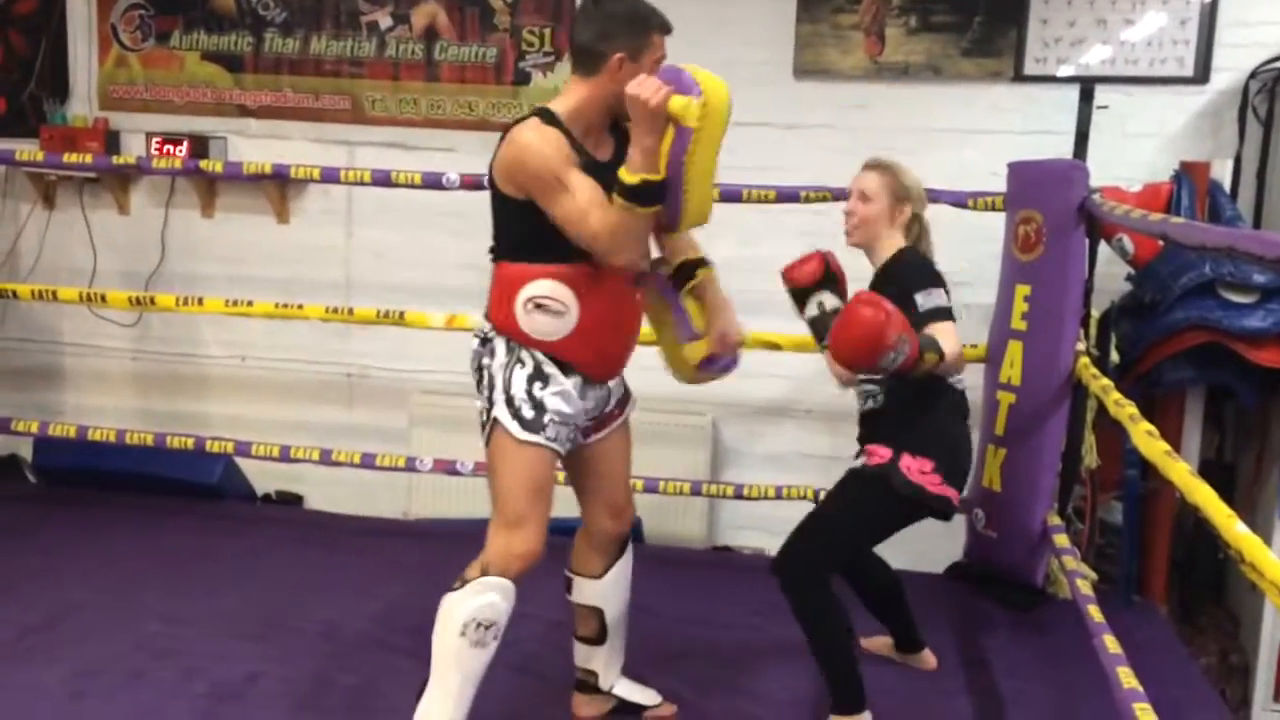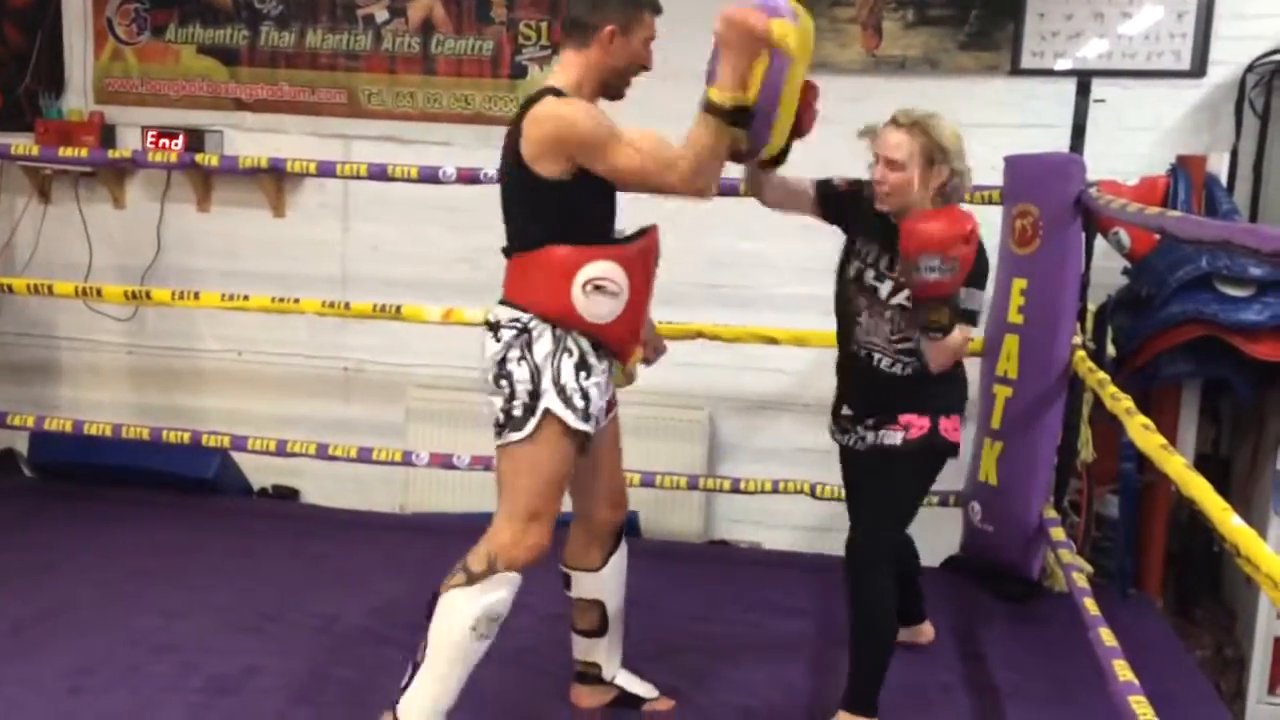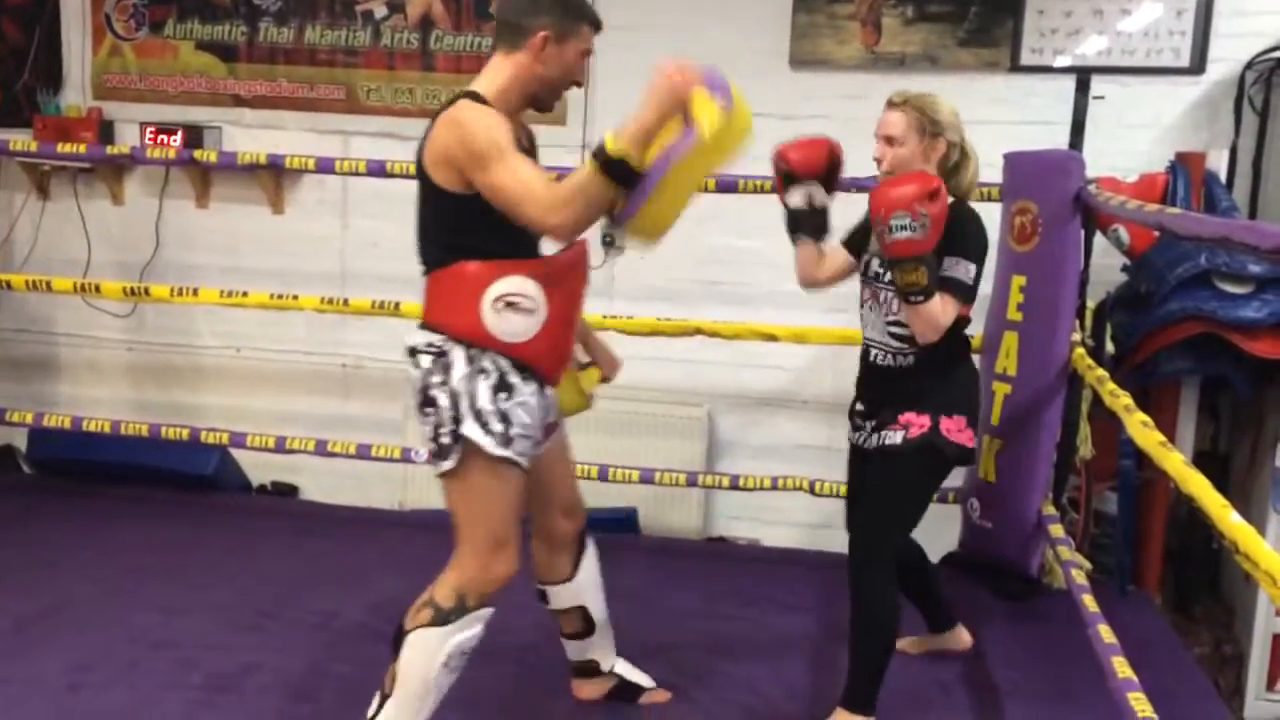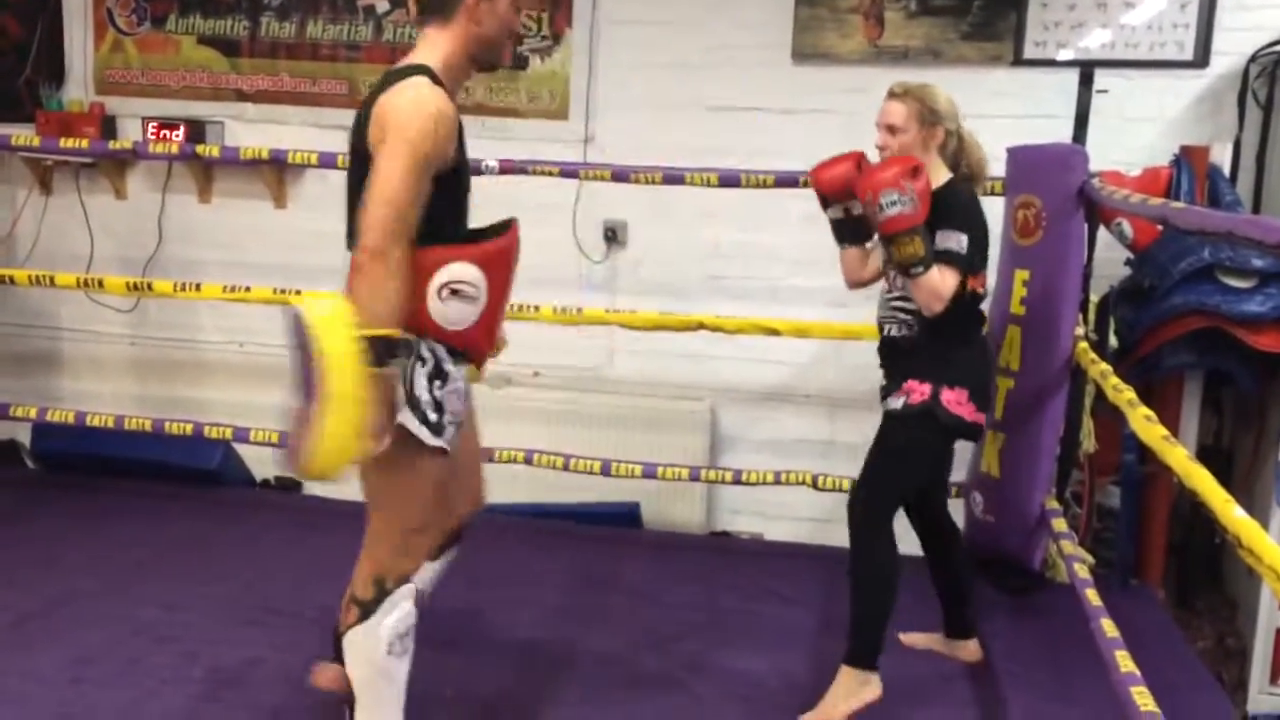
dt=0.3s
person 1, frame 1
left shoulder: (625, 134)
right shoulder: (532, 145)
left elbow: (660, 225)
right elbow: (621, 248)
left wrist: (710, 297)
right wrist: (649, 140)
left hip: (596, 369)
right hip: (530, 365)
left knee: (611, 523)
right knee: (516, 547)
person 1, frame 2
left shoulder: (580, 119)
right shoulder: (558, 119)
right elbow: (689, 176)
left wrist: (634, 315)
right wrist: (736, 68)
left hip: (582, 351)
right hip: (544, 350)
left knee: (604, 513)
right knee: (521, 538)
person 1, frame 3
left shoulder: (507, 129)
right shoulder: (469, 125)
right elbow: (560, 214)
left wrist: (580, 334)
right wrist: (650, 117)
left hip: (516, 369)
right hip: (473, 370)
left knee: (565, 523)
right knee: (487, 567)
person 1, frame 4
left shoulder: (423, 95)
right shoulder: (419, 103)
right elbow: (381, 246)
right wrist: (378, 373)
left hip: (423, 349)
right hip: (403, 352)
left knee: (457, 501)
right knee: (400, 541)
left ankle: (356, 659)
person 2, frame 1
left shoulder: (911, 272)
right shoulder: (882, 278)
left elbow: (950, 354)
right elbow: (848, 371)
left wrist: (906, 355)
right wrist: (818, 303)
left hip: (917, 455)
right hip: (901, 451)
left knee: (799, 566)
right knee: (843, 548)
right ankle: (911, 646)
person 2, frame 2
left shoulder: (964, 250)
right shoulder: (863, 208)
left elbow: (941, 360)
right elbow: (776, 194)
left wrist: (938, 294)
left hip: (920, 416)
right hip: (859, 404)
left knee: (867, 547)
right knee: (879, 525)
right ankle: (912, 622)
person 2, frame 3
left shoulder: (963, 227)
right shoulder: (882, 214)
left elbow: (931, 328)
right elbow: (814, 274)
left wrist: (909, 257)
right wrist: (804, 198)
left hip: (931, 412)
right hip: (878, 401)
left knee: (871, 550)
right knee: (870, 529)
right ankle: (947, 628)
person 2, frame 4
left shoulder: (957, 204)
right shoulder: (910, 196)
left elbow: (935, 299)
right elbow: (859, 275)
left wrist: (902, 231)
right wrist: (845, 213)
left hip: (944, 381)
right hip: (919, 378)
left knee: (869, 507)
right knee: (924, 506)
right ankle: (961, 635)
